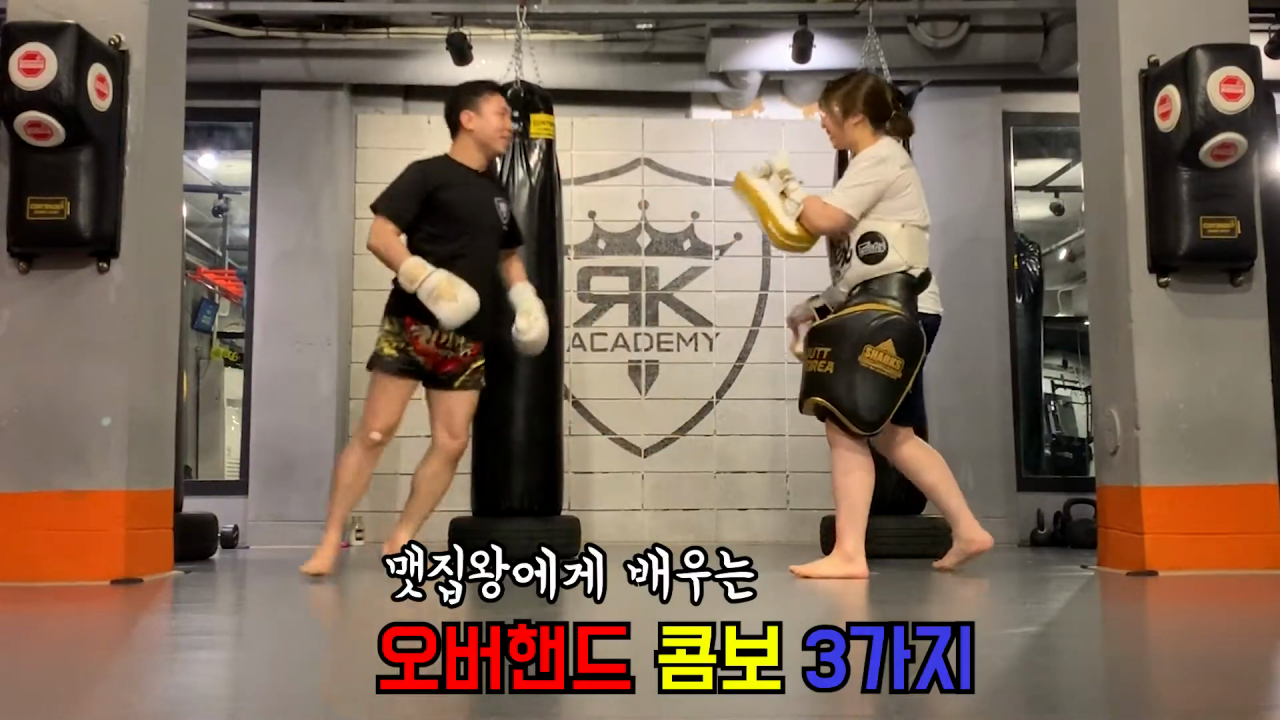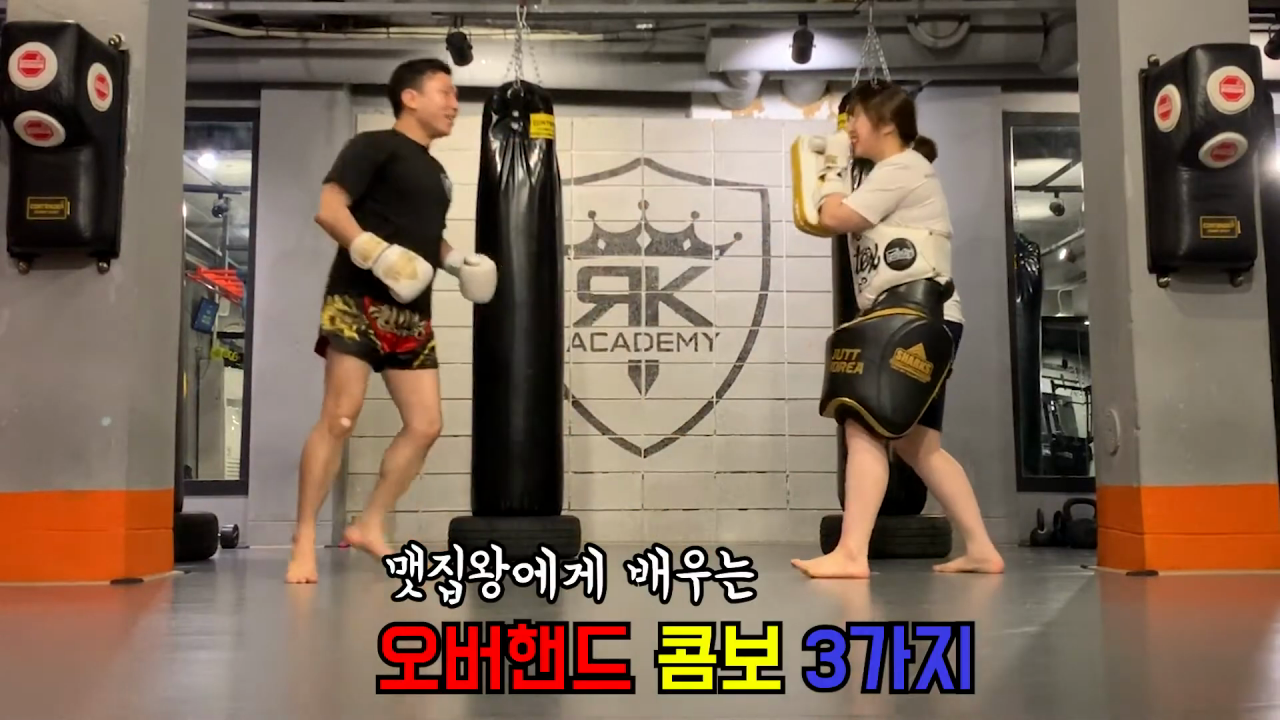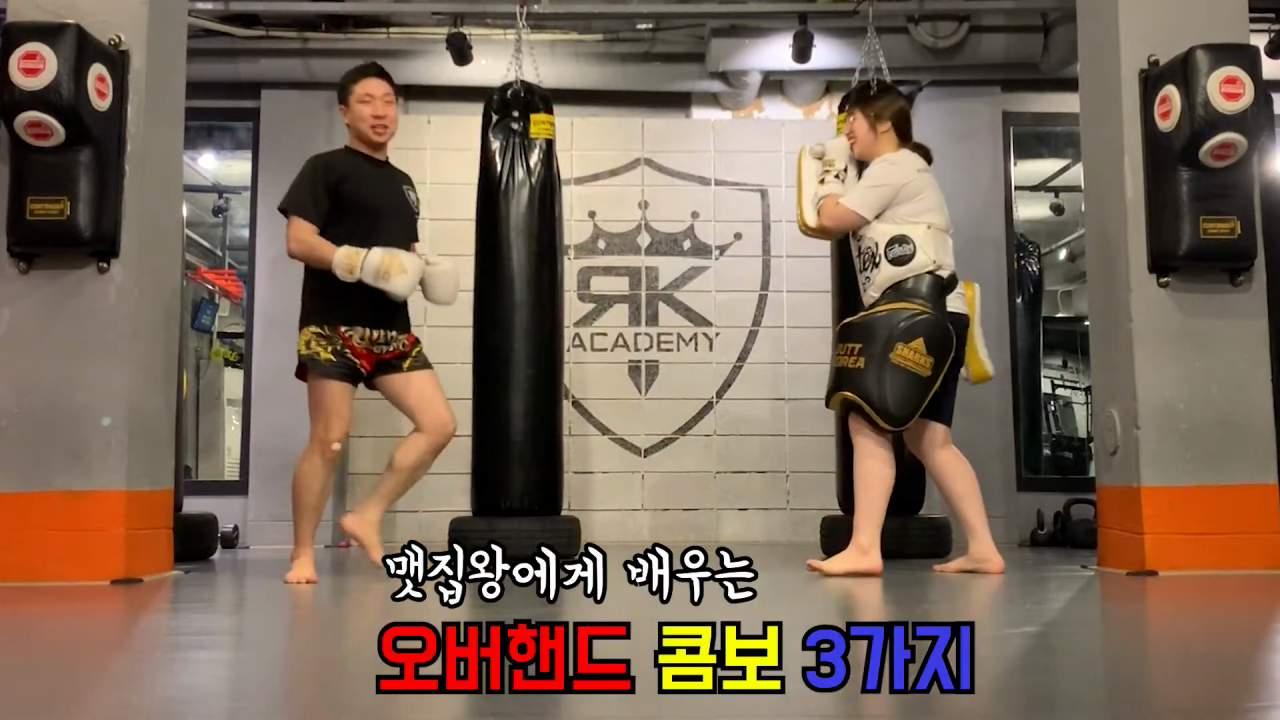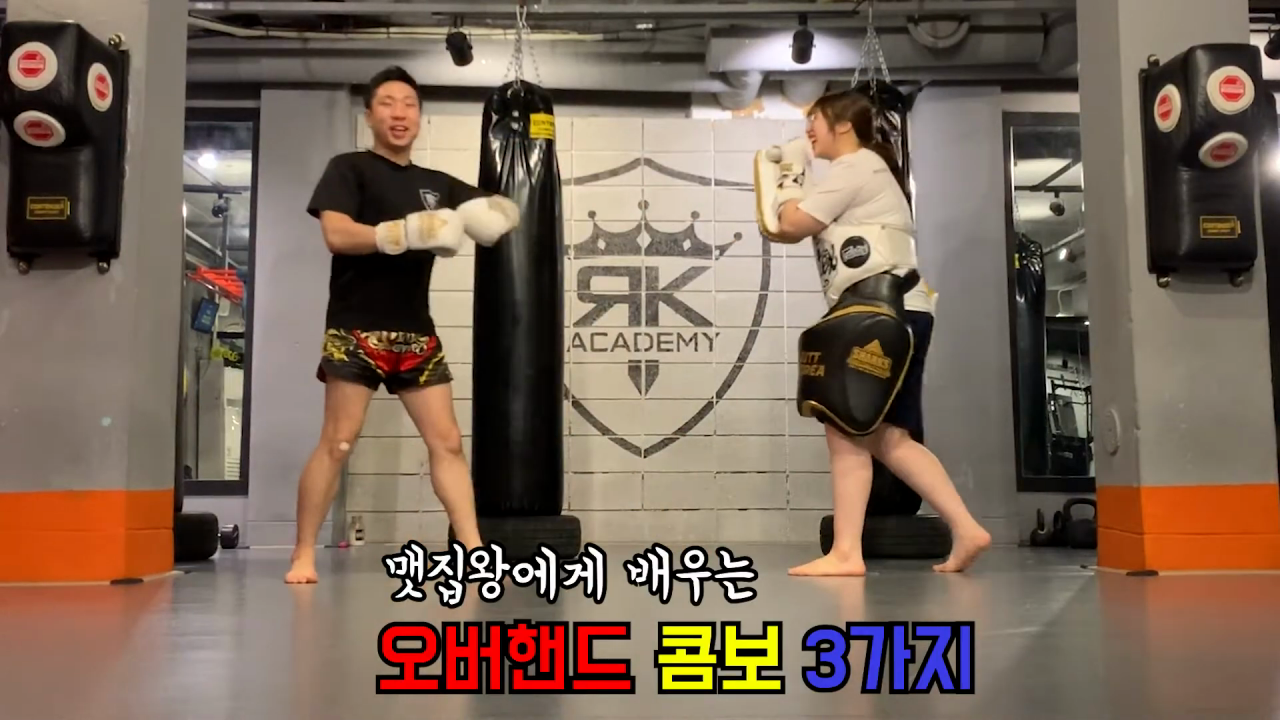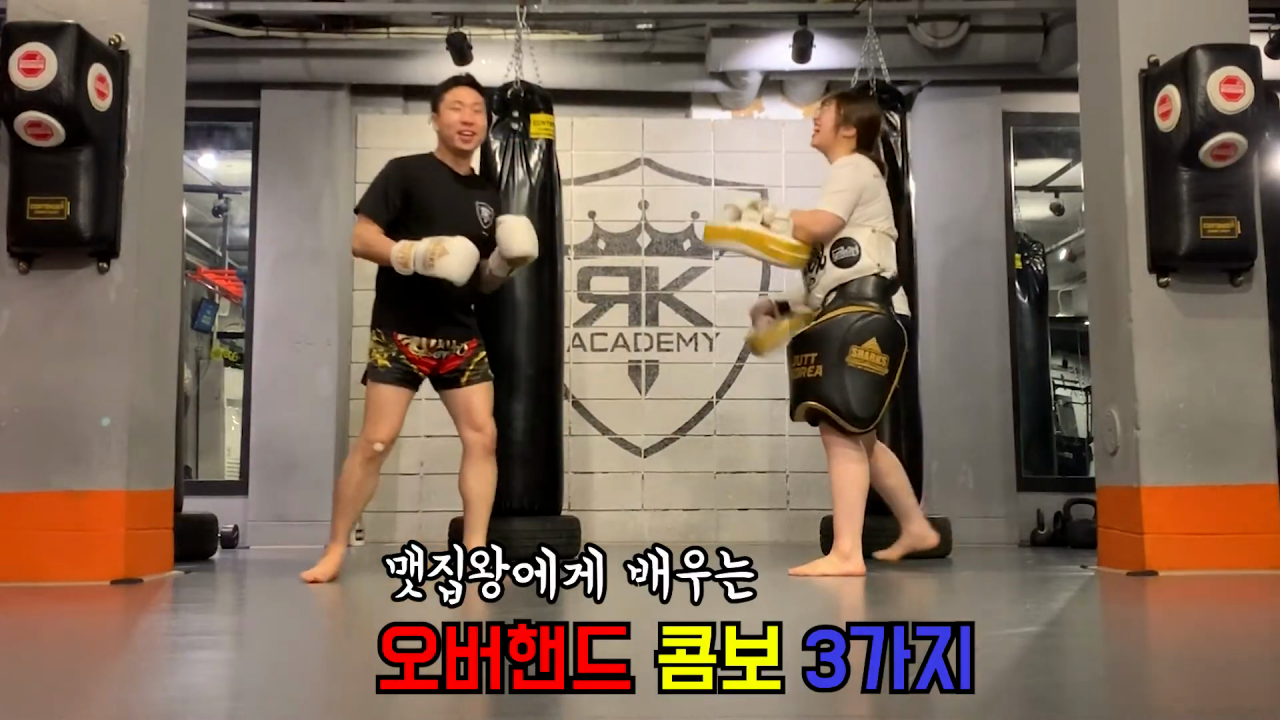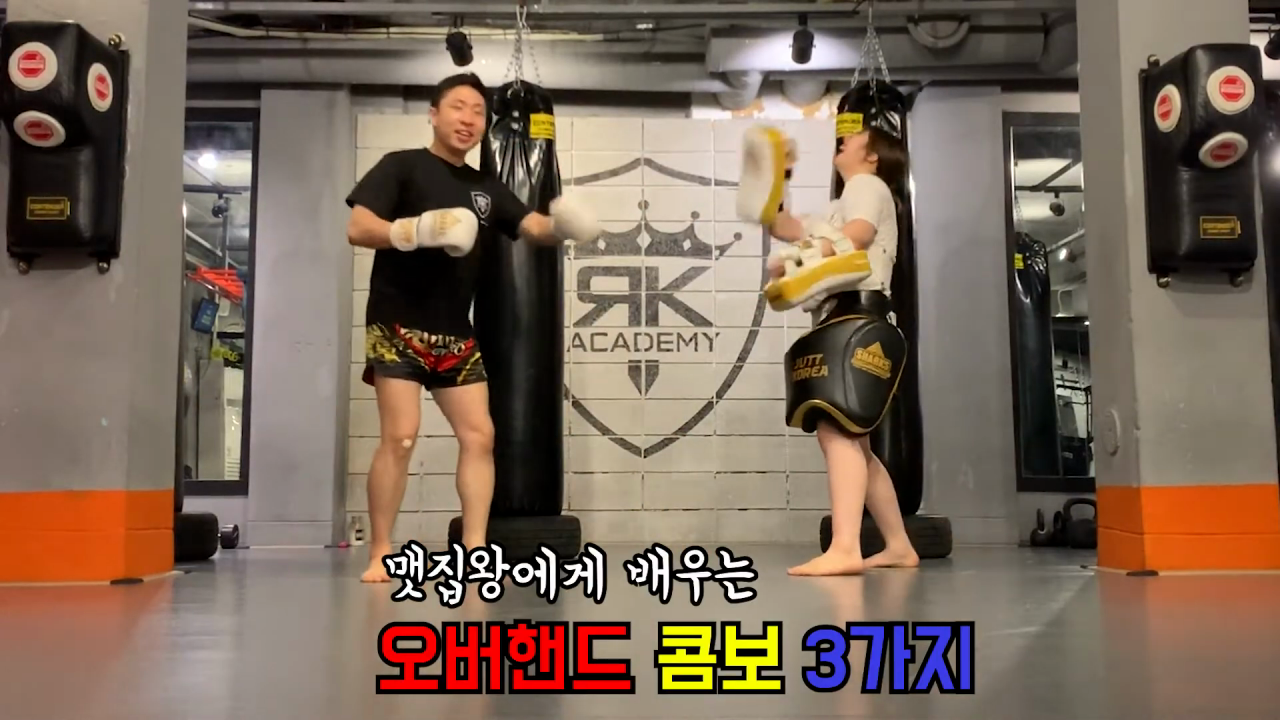
dt=0.3s
person 1, frame 1
left shoulder: (497, 192)
right shoulder: (429, 174)
left elbow: (507, 254)
right elbow: (379, 237)
left wrist: (525, 299)
right wrist: (426, 279)
left hip: (465, 335)
right hip: (412, 326)
left knee: (451, 443)
right knee: (374, 433)
left ankle: (399, 542)
right ankle: (330, 539)
person 1, frame 2
left shoulder: (434, 169)
right shoulder: (374, 146)
right elbow: (328, 210)
left wrist: (459, 261)
right wrist: (381, 255)
left hip: (412, 315)
right hip: (359, 303)
left knee: (425, 426)
right knee: (339, 418)
left ankle: (369, 525)
right ankle: (304, 542)
person 1, frame 3
left shoulder: (403, 182)
right shoulder: (325, 168)
right elbow: (297, 241)
left wrist: (427, 269)
right wrist: (367, 264)
left hip: (393, 330)
right hip: (333, 327)
left knee: (439, 423)
right knee: (328, 442)
left ankle: (368, 515)
right ankle: (303, 554)
person 1, frame 4
left shoulder: (435, 184)
right shoulder: (348, 169)
left elbow: (502, 211)
right elbow: (337, 234)
left wrist: (490, 217)
right wrist: (407, 232)
left hip: (416, 334)
right hip: (357, 331)
left knee: (447, 441)
right knee: (338, 442)
left ankle: (473, 551)
right ankle: (304, 555)
person 1, frame 5
left shoulder: (487, 198)
right shoulder: (406, 172)
right elbow: (364, 239)
left wrist: (509, 260)
right wrist: (420, 255)
left hip: (460, 336)
right hip: (397, 334)
left knee: (482, 438)
right knee: (376, 441)
left ankle: (474, 555)
right ankle: (334, 550)
person 1, frame 6
left shoulder: (487, 189)
right shoulder: (402, 166)
left elbow: (535, 229)
right elbow: (358, 229)
left wrist: (564, 224)
right wrist: (422, 229)
left hip: (456, 334)
right hip: (399, 328)
left knee: (479, 436)
right knee: (399, 437)
left ankle: (475, 551)
right ankle: (381, 554)
person 2, frame 1
left shoulder: (877, 160)
right shoulder: (878, 160)
left elbow: (823, 220)
left wrist: (788, 183)
right wrist: (818, 305)
left knee: (846, 428)
right knee: (895, 434)
left ankle: (848, 555)
right ankle: (967, 531)
person 2, frame 2
left shoulder: (902, 171)
right shoulder: (900, 174)
left elbow: (835, 217)
left wrist: (832, 168)
left knee: (864, 429)
right knee: (916, 442)
left ankle: (851, 553)
right ankle: (981, 549)
person 2, frame 3
left shoulder: (894, 167)
right shoulder: (903, 173)
left elbow: (832, 219)
left wrist: (832, 171)
left knee: (868, 422)
right knee: (928, 439)
left ankle: (864, 549)
right ankle: (982, 549)
person 2, frame 4
left shoulder: (852, 168)
right shoulder: (870, 171)
left elbow: (790, 224)
left wrist: (789, 177)
left hip: (883, 316)
right hip: (894, 316)
left knee: (846, 431)
right knee: (889, 440)
left ankle: (846, 552)
right ankle: (965, 530)
person 2, frame 5
left shoulder: (853, 168)
right shoulder: (853, 175)
left elbow: (816, 227)
right elbow: (827, 261)
left wrist: (767, 218)
right wrist: (786, 305)
right hip: (857, 319)
left knee: (839, 431)
right knee: (856, 435)
left ankle: (846, 553)
right ankle: (915, 526)
person 2, frame 6
left shoulder: (869, 188)
right shoulder: (846, 202)
left elbow: (856, 236)
right elbow: (791, 229)
left wrist: (800, 254)
right wrist: (768, 188)
left knee: (837, 434)
right knee: (852, 443)
left ankle: (844, 549)
right ankle: (898, 546)
